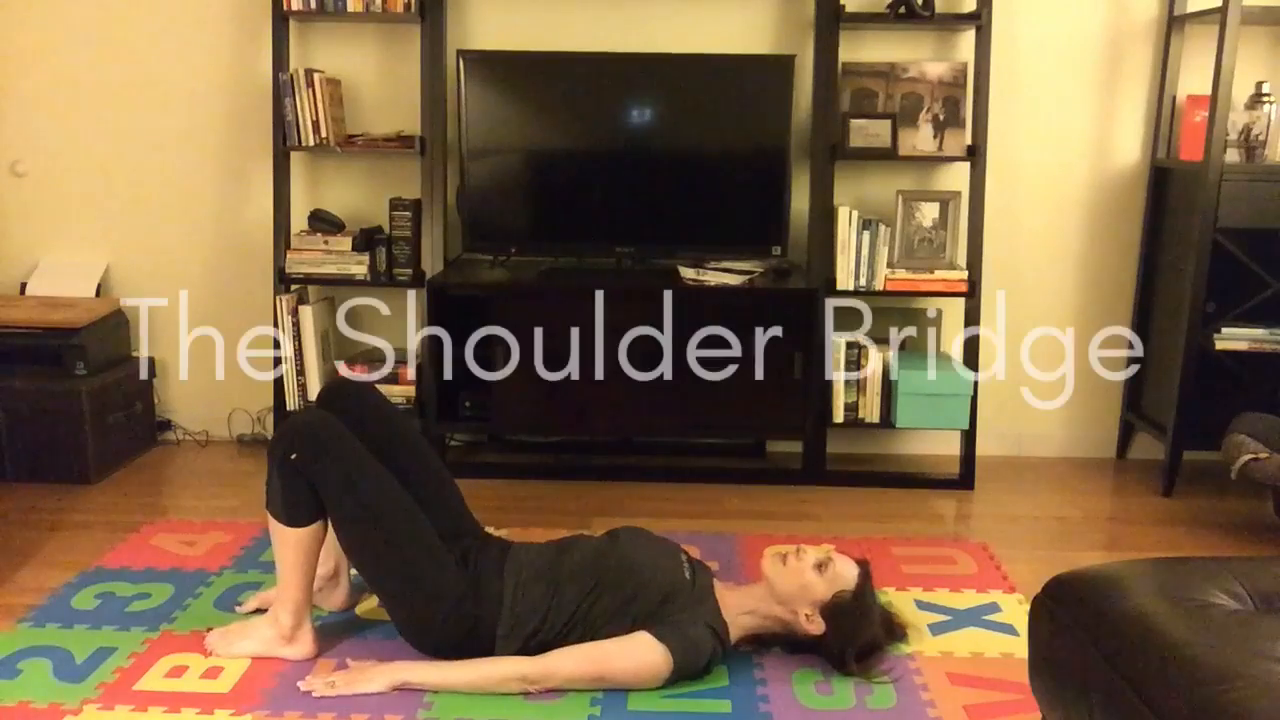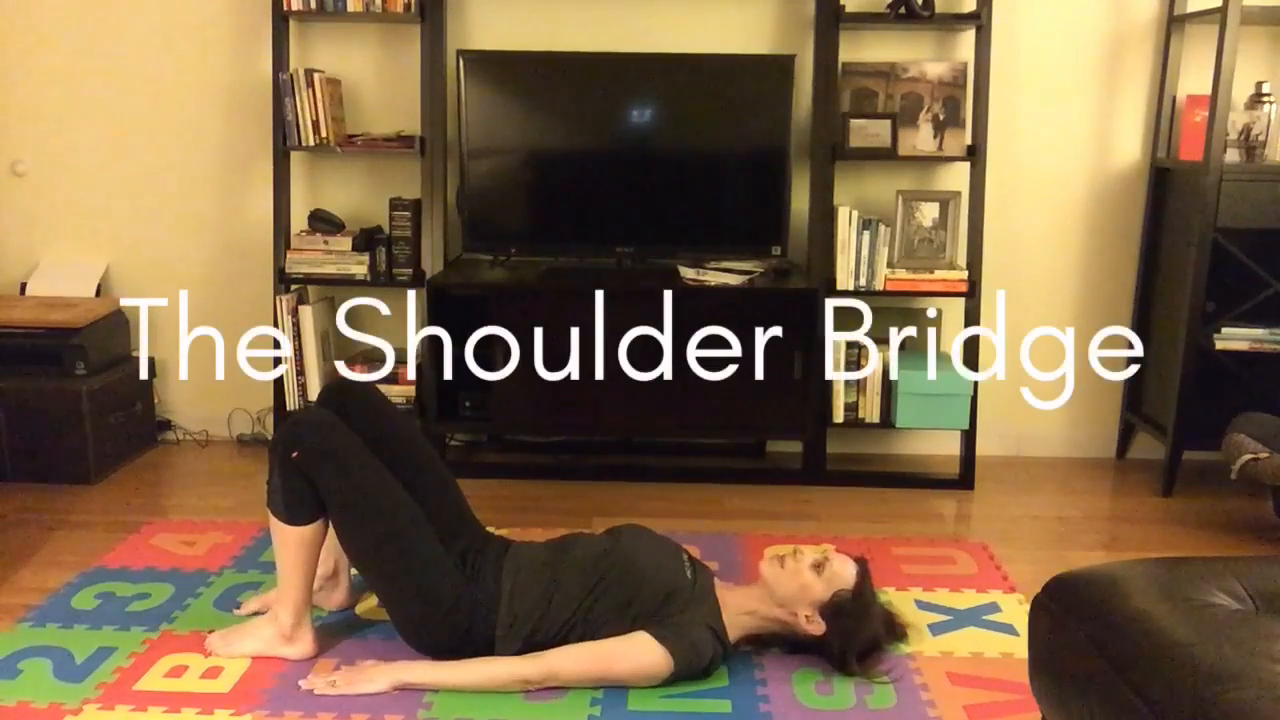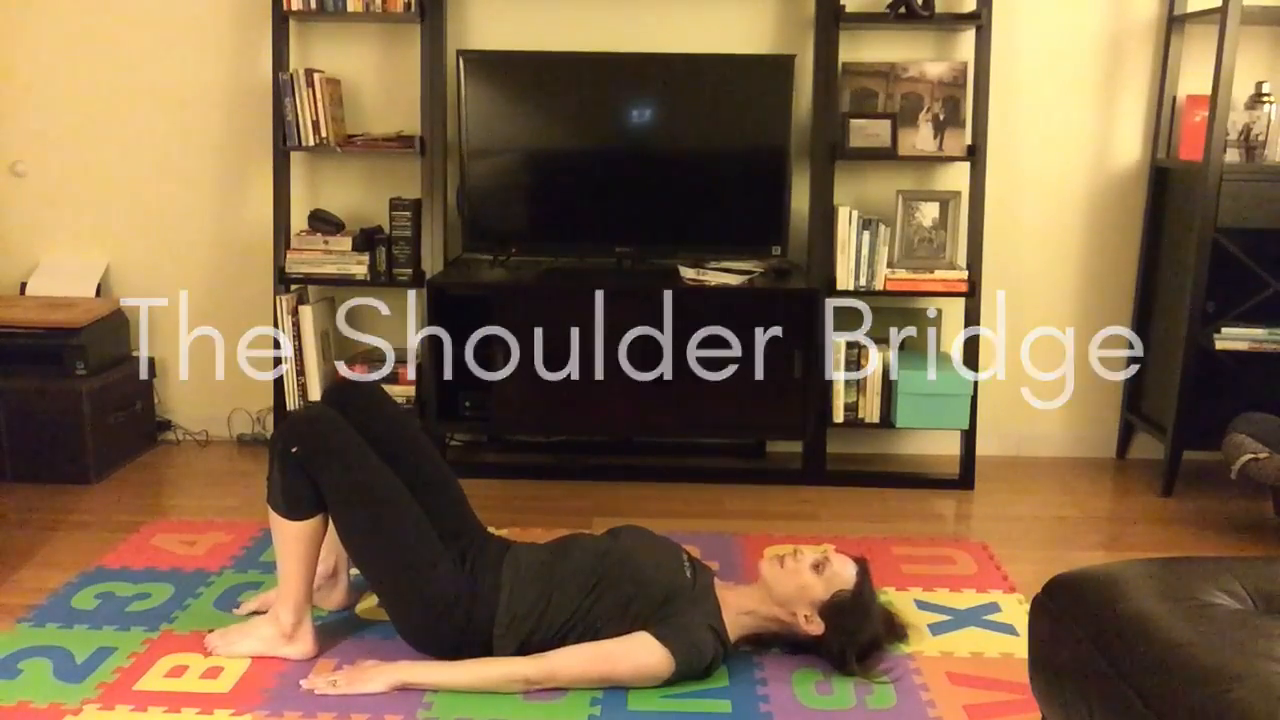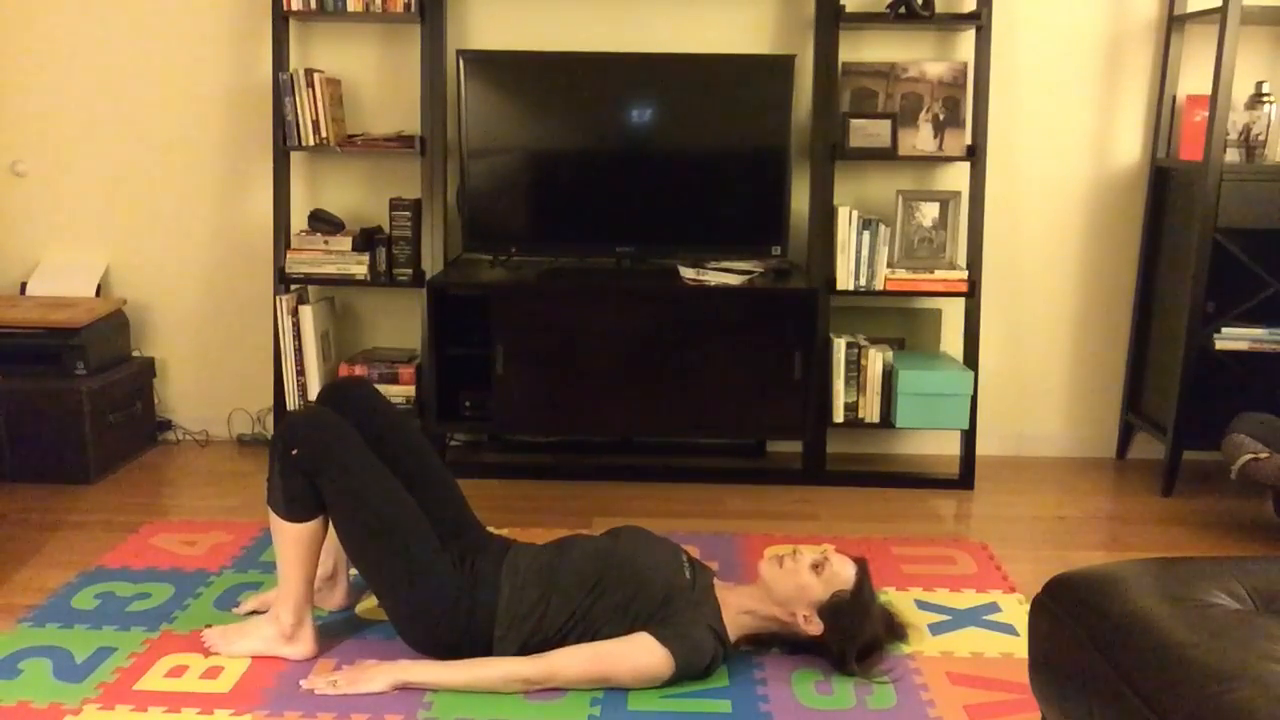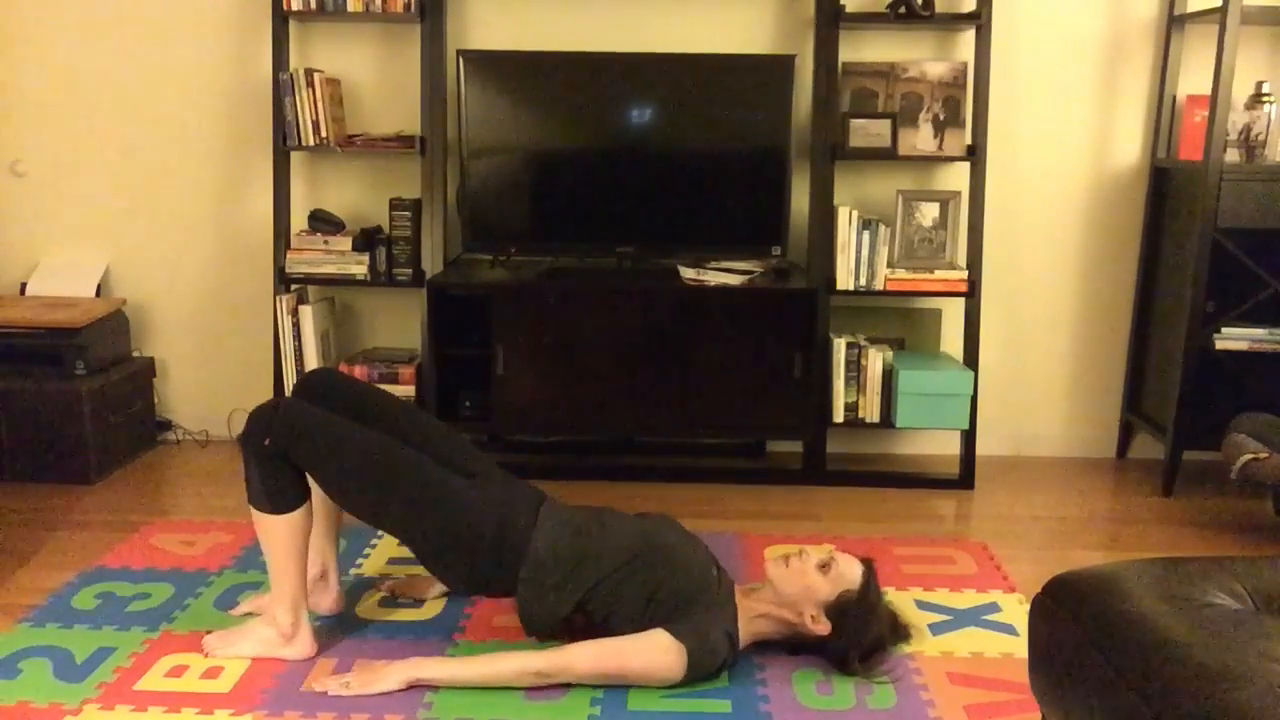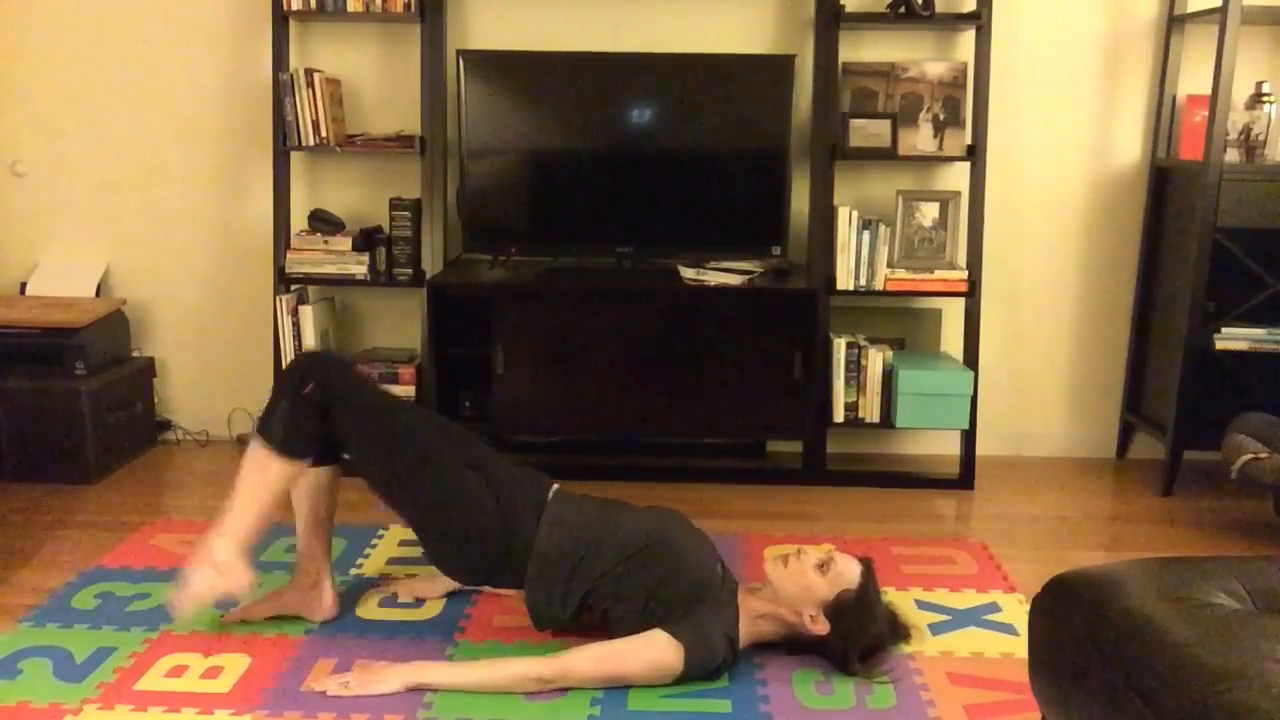
dt=0.7s
person 1, frame 1
left shoulder: (694, 640)
right shoulder: (702, 584)
left elbow: (536, 673)
left wrist: (394, 674)
left hip: (459, 610)
right hip: (486, 559)
left knee: (304, 438)
right knee: (344, 398)
left ankle: (288, 625)
right ankle: (330, 576)
person 1, frame 2
left shoulder: (694, 643)
right shoulder: (701, 583)
left elbow: (537, 672)
left wrist: (394, 675)
left hip: (456, 611)
right hip: (483, 559)
left knee: (305, 437)
right knee: (345, 398)
left ankle: (288, 627)
right ankle: (330, 578)
person 1, frame 3
left shoulder: (695, 642)
right shoulder: (699, 583)
left elbow: (536, 673)
left wrist: (397, 673)
left hip: (458, 608)
right hip: (485, 557)
left knee: (306, 434)
right knee: (350, 396)
left ankle: (288, 625)
right ankle: (330, 574)
person 1, frame 4
left shoulder: (695, 643)
right shoulder: (699, 582)
left elbow: (538, 673)
left wrist: (396, 673)
left hip: (457, 609)
right hip: (484, 558)
left knee: (305, 437)
right knee: (346, 398)
left ankle: (289, 626)
right ankle: (328, 578)
person 1, frame 5
left shoulder: (705, 645)
right shoulder: (714, 586)
left elbow: (553, 669)
left wrist: (410, 670)
left hip: (488, 539)
right hip: (514, 509)
left knee: (272, 429)
right knee: (321, 389)
left ankle: (286, 629)
right ankle: (319, 581)
person 1, frame 6
left shoulder: (711, 642)
right shoulder: (718, 588)
left elbow: (556, 671)
left wrist: (414, 672)
left hip: (492, 537)
right hip: (533, 508)
left knee: (310, 379)
right knee: (327, 399)
left ankle: (225, 562)
right ankle: (311, 583)
